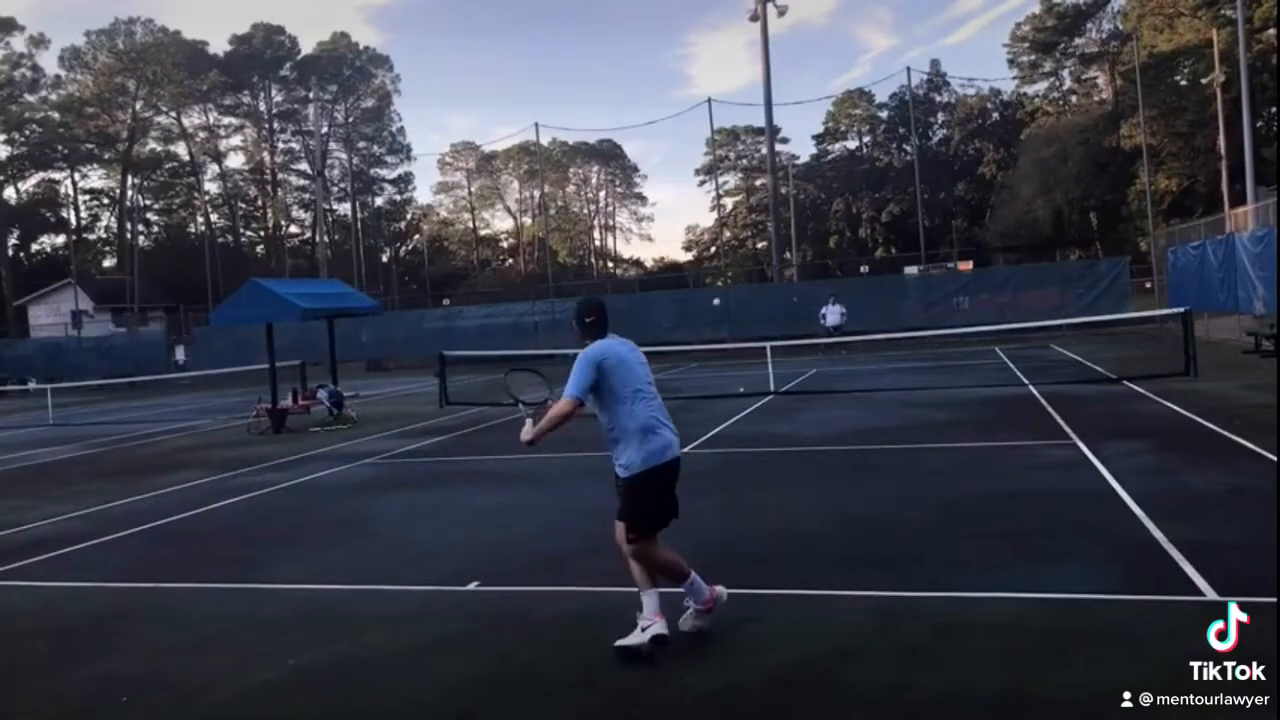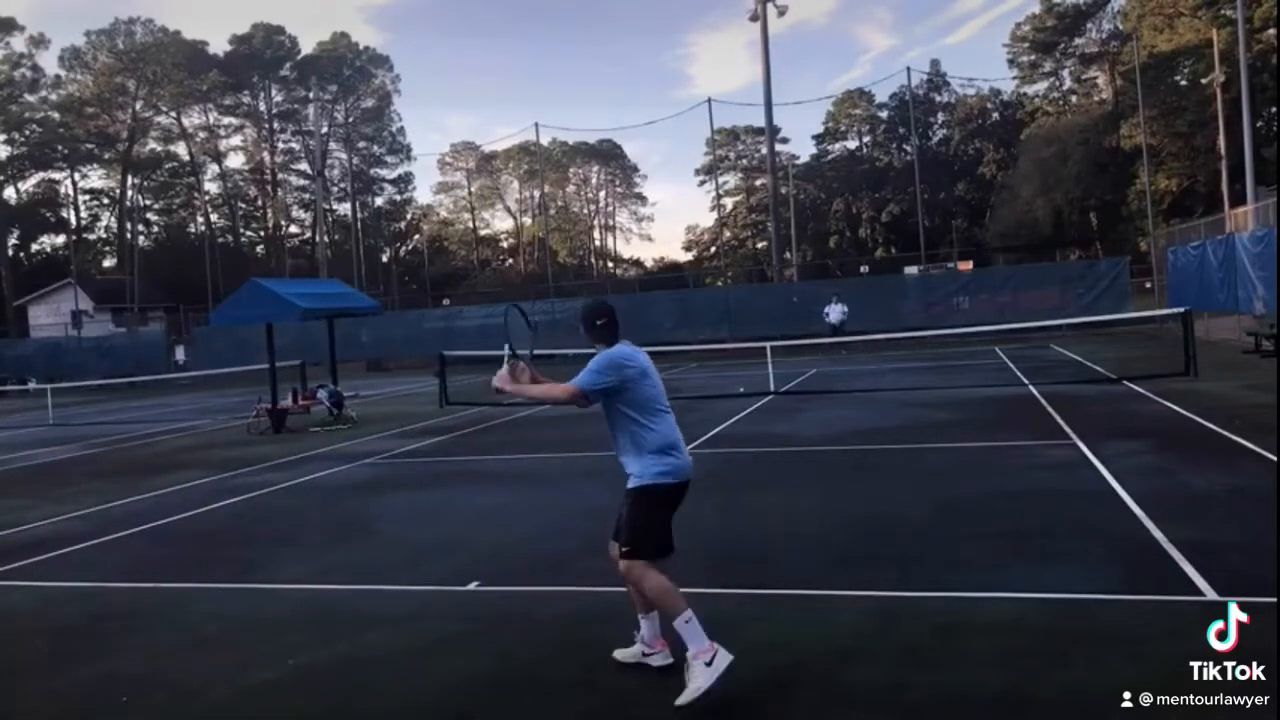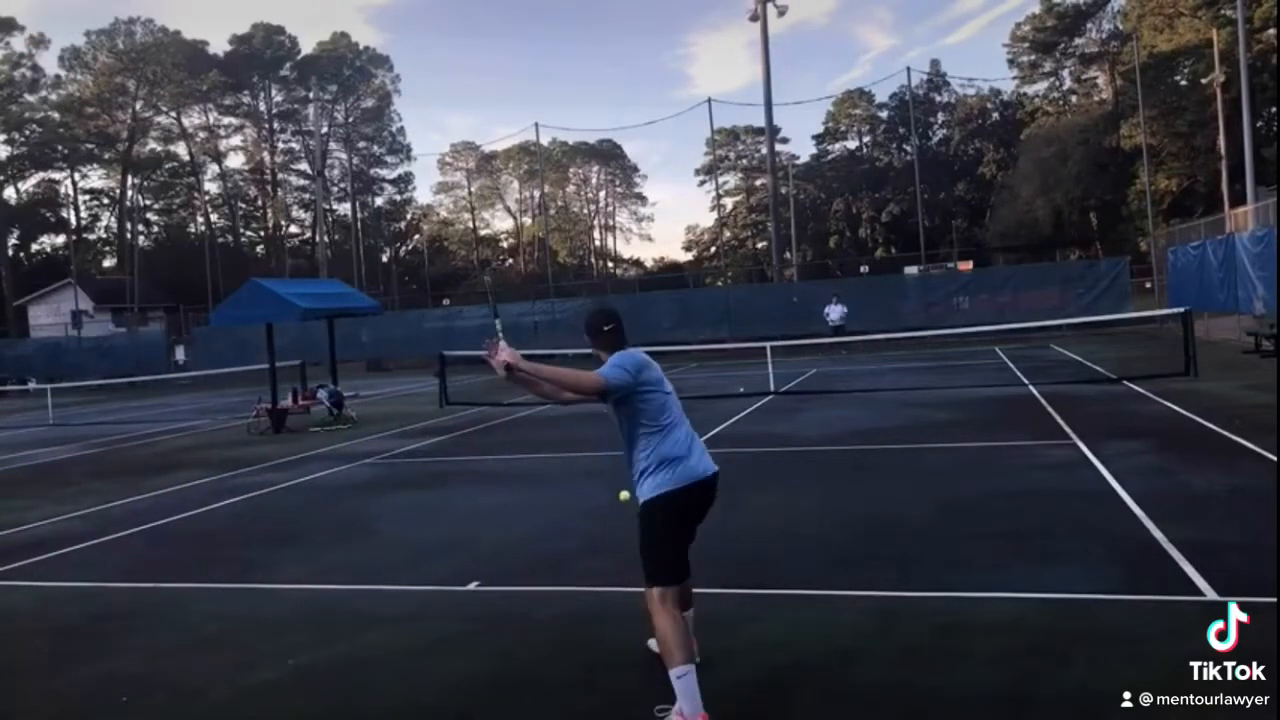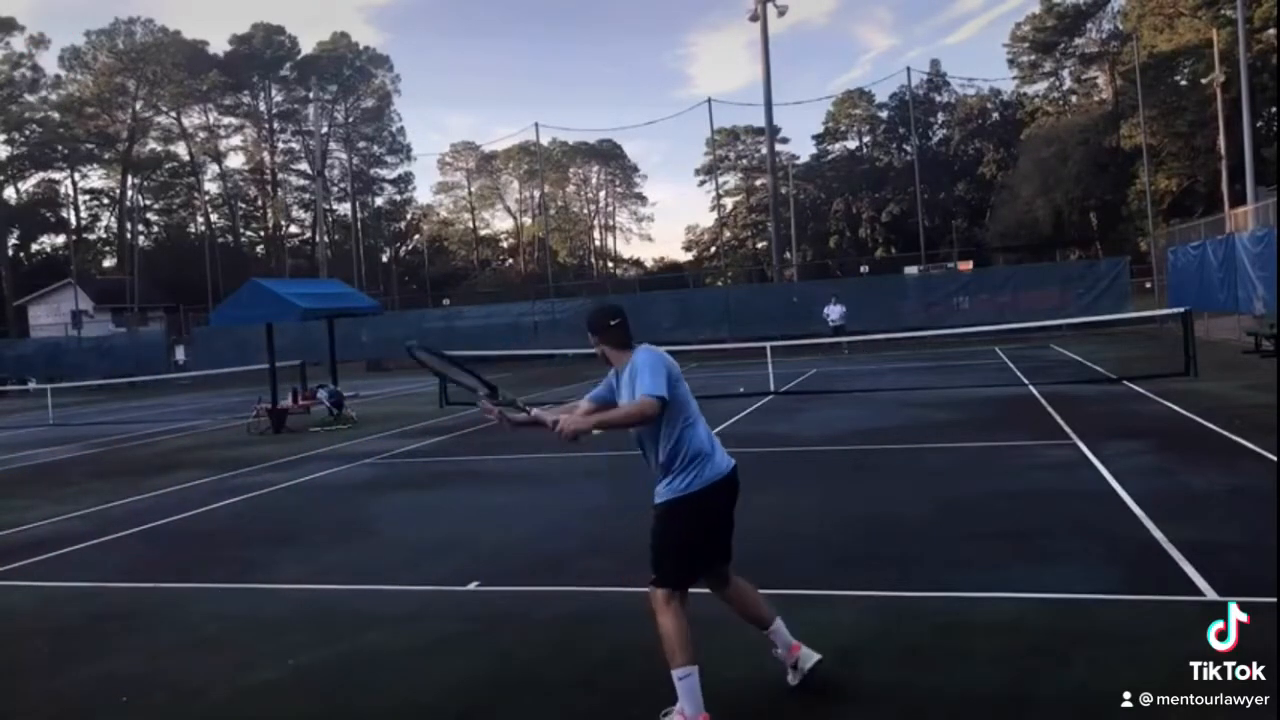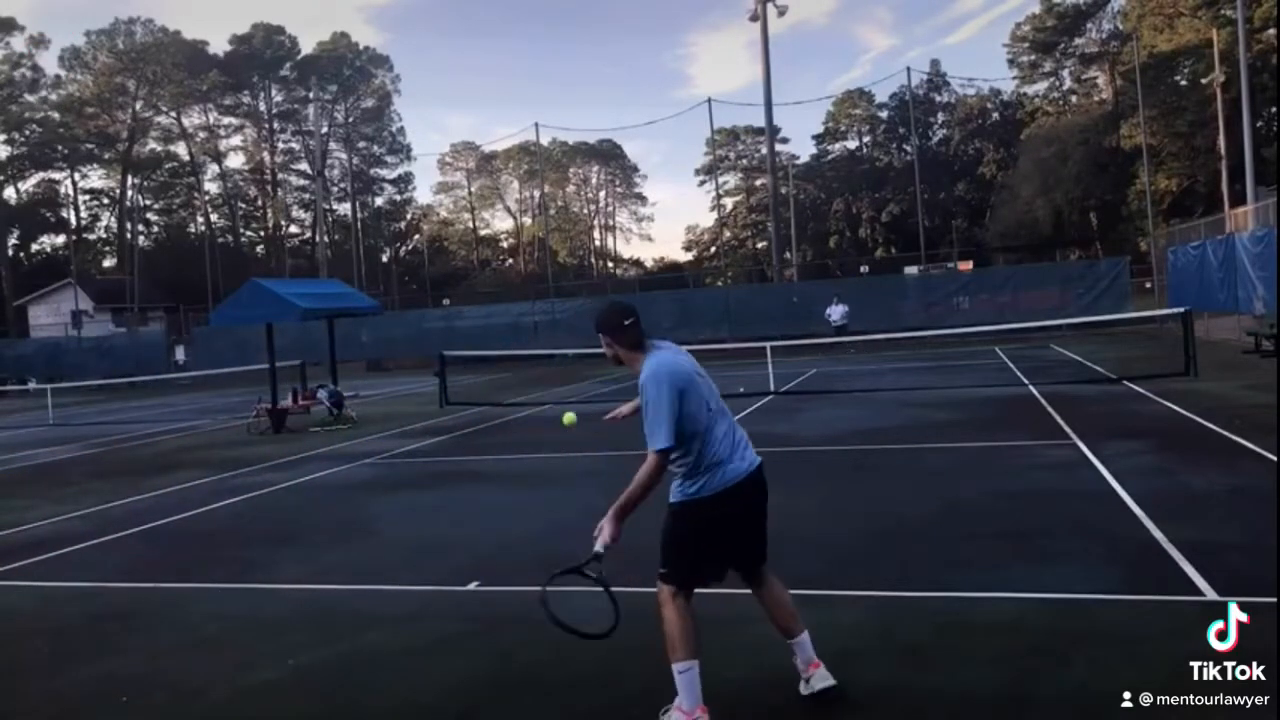
dt=0.2s
person 1, frame 1
left shoulder: (592, 355)
right shoulder: (627, 347)
left elbow: (567, 408)
left wrist: (533, 434)
right wrist: (554, 411)
left hip: (643, 457)
right hip: (658, 451)
left knee: (641, 545)
right knee: (625, 534)
left ankle: (704, 596)
right ankle: (653, 621)
person 1, frame 2
left shoulder: (614, 358)
right shoulder: (626, 355)
left elbow: (568, 392)
right elbow: (583, 397)
left wrist: (512, 386)
right wrist: (534, 381)
left hip: (659, 473)
right hip: (657, 470)
left knee: (635, 567)
right knee: (622, 552)
left ankle: (705, 653)
right ankle: (652, 644)
person 1, frame 3
left shoulder: (630, 362)
right shoulder: (628, 364)
left elbow: (586, 385)
right elbow: (566, 394)
left wrist: (522, 364)
right wrist: (515, 372)
left hip: (670, 484)
right hip: (696, 477)
left knee: (661, 594)
right knee: (667, 563)
right ankle: (684, 646)
person 1, frame 4
left shoulder: (648, 361)
right shoulder: (621, 377)
left elbow: (647, 410)
right elbow: (578, 411)
left wrist: (586, 424)
right wrist: (523, 418)
left hip: (689, 487)
right hip: (714, 479)
left knee: (665, 597)
right knee: (719, 576)
right ankle: (792, 652)
person 1, frame 5
left shoulder: (656, 375)
right shoulder: (664, 353)
left elbow: (657, 463)
left wrist: (616, 516)
right wrist: (632, 408)
left hip: (705, 492)
right hip: (746, 475)
left knee: (673, 593)
right knee: (757, 576)
right ankle: (812, 668)
